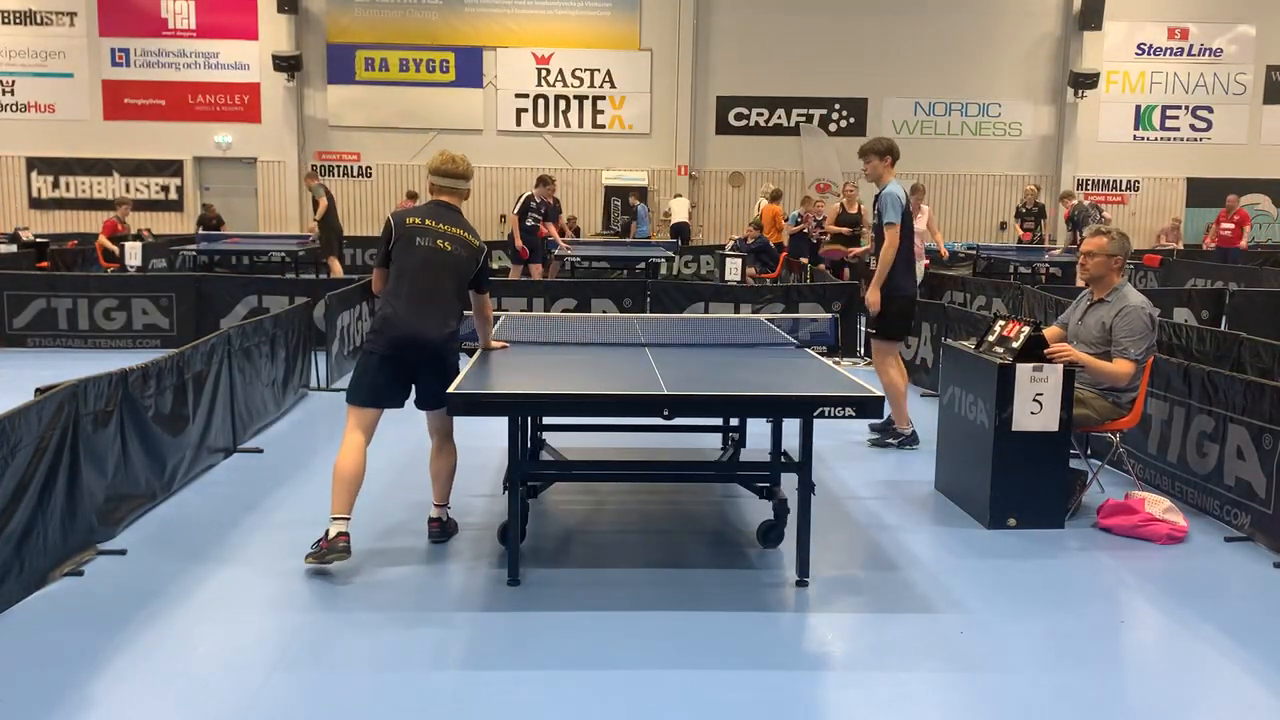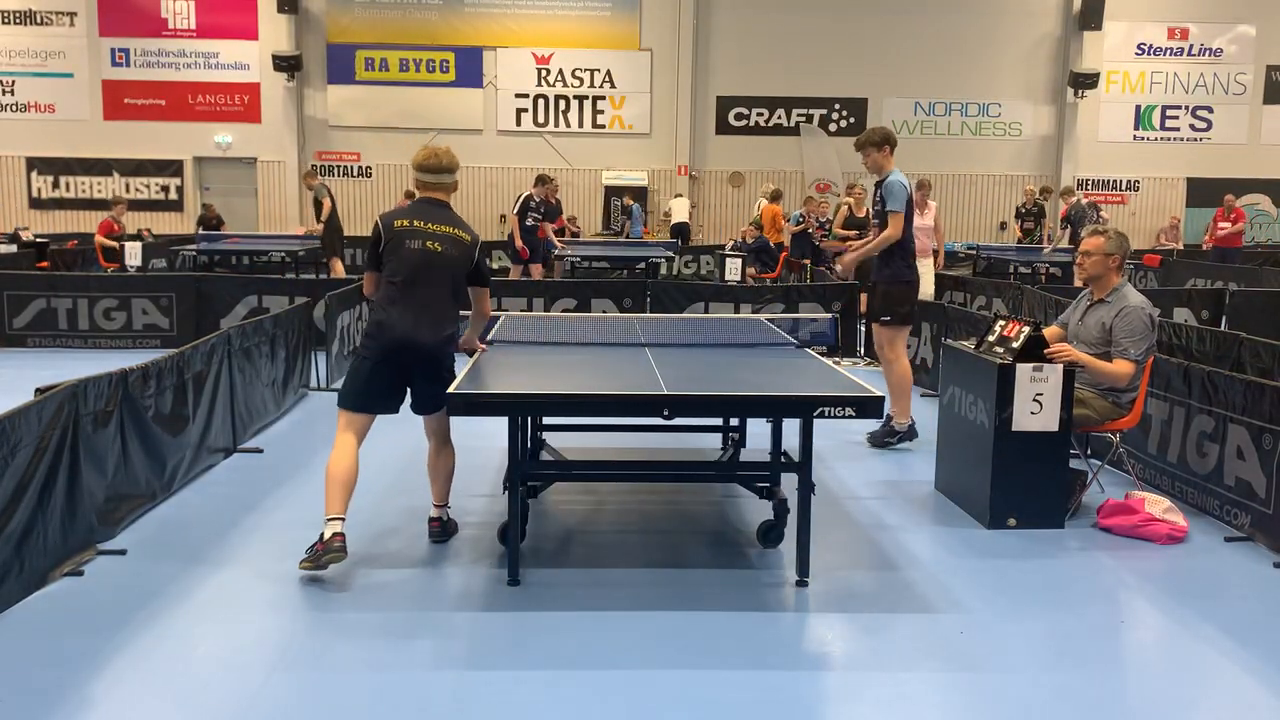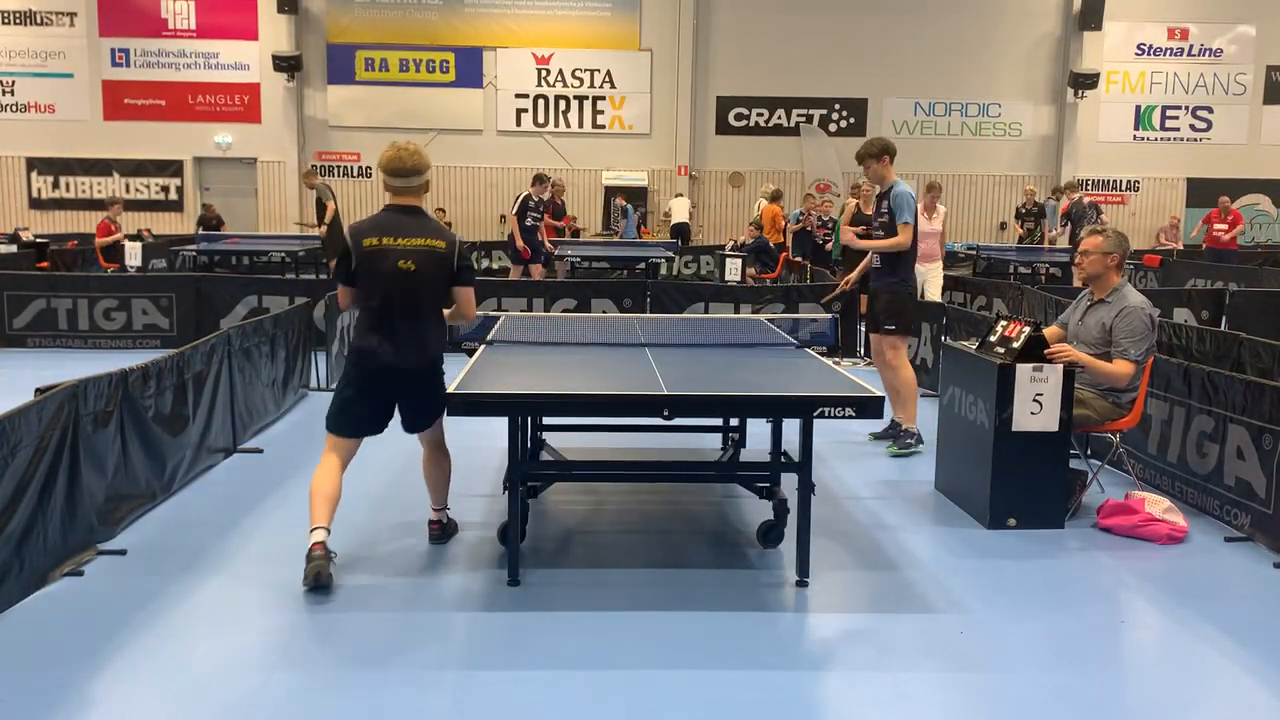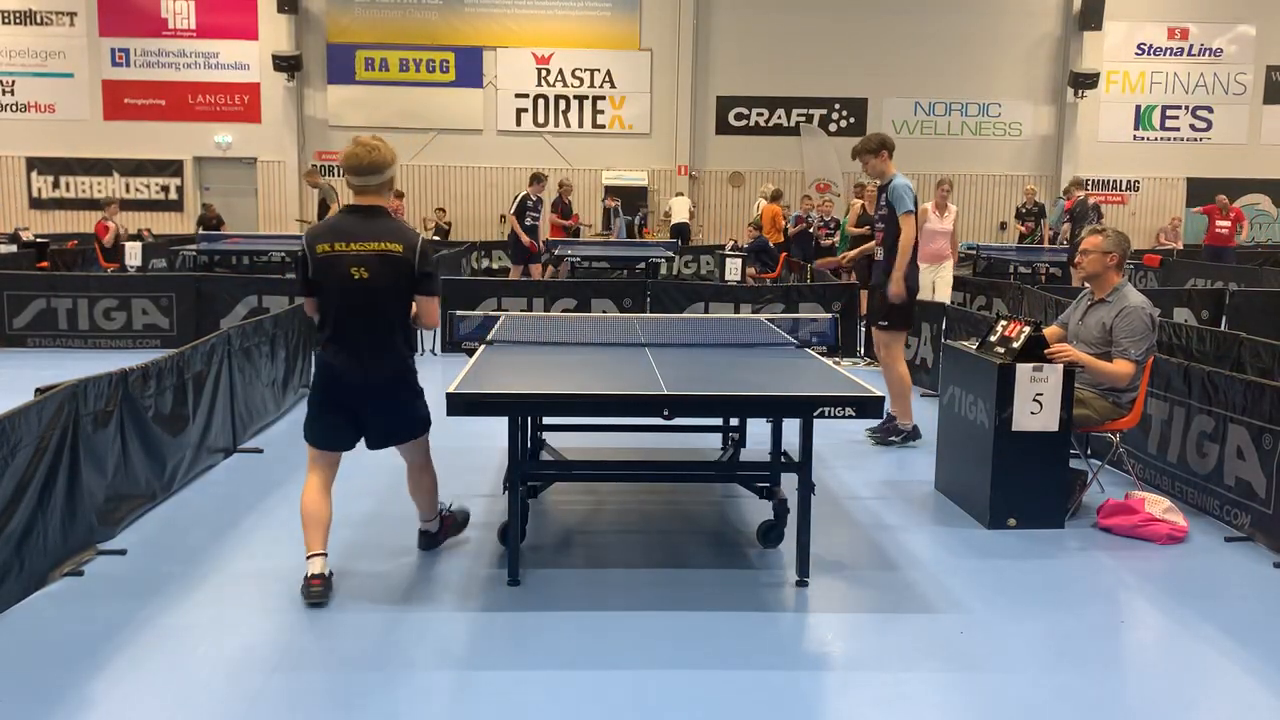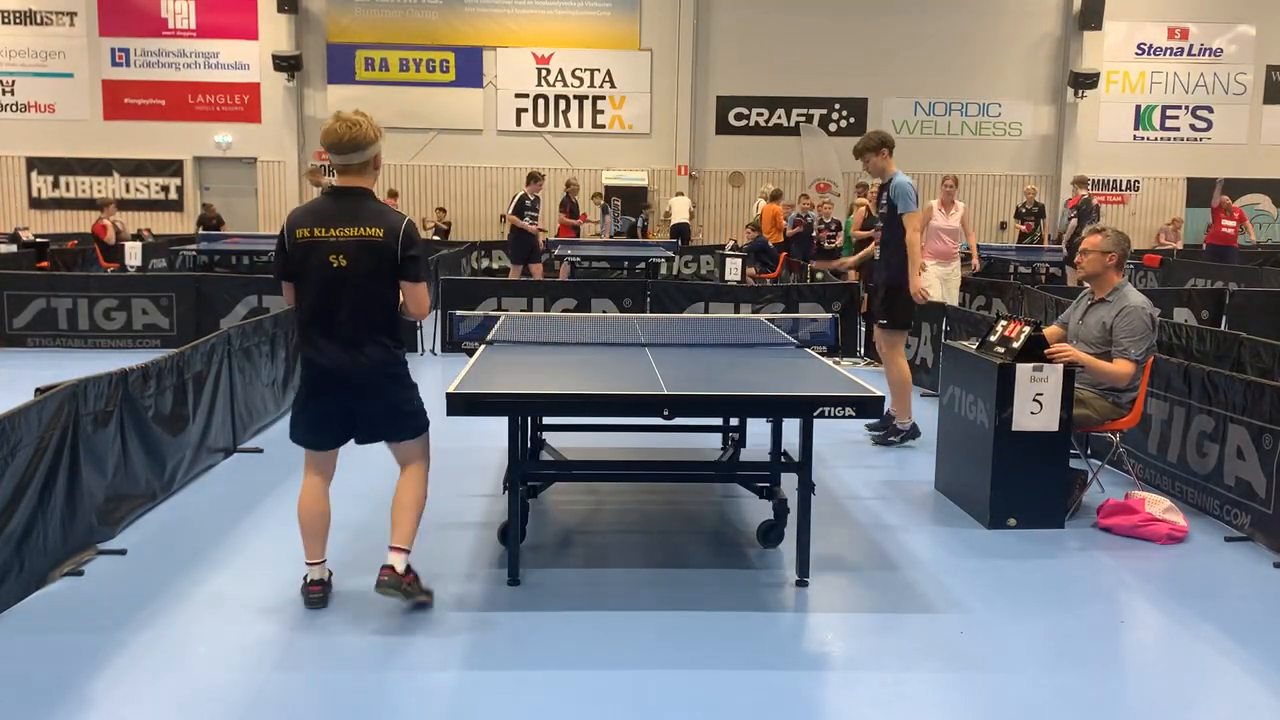
dt=0.2s
person 1, frame 1
left shoulder: (400, 220)
right shoulder: (474, 241)
left elbow: (378, 285)
right elbow: (483, 308)
right wrist: (487, 341)
left hip: (391, 335)
right hip: (441, 342)
left knee: (357, 431)
right knee: (441, 432)
left ankle: (338, 532)
right ankle: (439, 518)
person 1, frame 2
left shoulder: (389, 222)
right shoulder: (468, 236)
left elbow: (370, 289)
right elbow: (483, 309)
right wrist: (470, 339)
left hip: (384, 340)
right hip: (436, 346)
left knee: (348, 433)
right knee: (439, 433)
left ankle: (333, 533)
right ankle: (439, 517)
person 1, frame 3
left shoulder: (358, 234)
right shoulder: (446, 240)
left elbow: (345, 300)
right elbow: (468, 311)
left hip: (368, 361)
right hip: (423, 363)
left knee: (335, 453)
right knee: (433, 442)
left ankle: (319, 543)
right ankle: (439, 520)
person 1, frame 4
left shoulder: (316, 238)
right shoulder: (411, 242)
left elbow: (311, 308)
right elbow: (430, 319)
left hip: (334, 375)
right hip: (392, 374)
left knee: (319, 470)
right knee: (417, 455)
left ankle: (316, 570)
right ankle: (432, 525)
person 1, frame 5
left shoulder: (297, 222)
right shoulder: (397, 225)
left elbow: (290, 297)
right elbow: (418, 309)
left hip: (319, 369)
right hip: (381, 367)
left knee: (317, 472)
right knee: (415, 459)
left ankle: (316, 575)
right ankle: (397, 564)
person 2, frame 1
left shoulder: (890, 194)
right shoulder: (887, 193)
left elbow: (892, 245)
left wrist: (875, 287)
left hip: (894, 290)
right hip: (893, 288)
left knee: (884, 360)
right knee: (888, 357)
left ankle: (905, 430)
right ankle: (898, 419)
person 2, frame 2
left shoulder: (895, 183)
right shoulder: (884, 183)
left elbow: (895, 232)
left wrist: (859, 256)
right wrist: (862, 243)
left hip: (898, 278)
right hip: (886, 277)
left knee: (894, 349)
right knee: (883, 349)
left ankle: (903, 424)
right ankle: (895, 417)
person 2, frame 3
left shoulder: (901, 193)
right shoulder: (882, 195)
left elbow: (904, 241)
left wrist: (859, 243)
right wrist: (858, 271)
left hip: (898, 288)
right hip: (880, 286)
left knee: (896, 357)
right knee: (880, 357)
left ankle: (911, 430)
right ankle: (899, 421)
person 2, frame 4
left shoulder: (899, 186)
right shoulder: (884, 189)
left elbow: (908, 233)
left wrist: (897, 277)
right wrist: (859, 251)
left hip: (896, 281)
right hip: (882, 280)
left knee: (893, 353)
right knee: (883, 351)
left ankle: (906, 426)
right ankle: (895, 417)
person 2, frame 5
left shoulder: (901, 185)
right shoulder: (885, 187)
left elbow: (913, 233)
left wrist: (914, 276)
right wrist: (856, 259)
left hip: (898, 281)
right hip: (886, 280)
left knee: (893, 350)
right knee: (884, 347)
left ankle: (905, 425)
right ankle: (896, 414)
person 3, frame 1
left shoulder: (1132, 309)
right shoulder: (1085, 297)
left elbow: (1122, 375)
right elbow: (1052, 334)
left wrist: (1081, 358)
left hip: (1105, 400)
right hip: (1071, 386)
person 3, frame 2
left shoulder: (1132, 309)
right shoulder: (1085, 297)
left elbow: (1122, 375)
right elbow: (1051, 334)
left wrist: (1081, 358)
left hip: (1106, 400)
right hip: (1071, 386)
person 3, frame 3
left shoulder: (1132, 309)
right shoulder: (1085, 297)
left elbow: (1122, 375)
right elbow: (1051, 334)
left wrist: (1080, 358)
left hip: (1106, 400)
right hip: (1071, 386)
person 3, frame 4
left shoulder: (1132, 308)
right shoulder: (1086, 297)
left elbow: (1122, 375)
right elbow: (1051, 334)
left wrist: (1081, 358)
left hip: (1105, 400)
right hip: (1071, 386)
person 3, frame 5
left shoulder: (1132, 308)
right shoulder: (1086, 297)
left elbow: (1122, 375)
right elbow: (1052, 333)
left wrist: (1081, 358)
left hip: (1105, 399)
right hip: (1070, 386)
